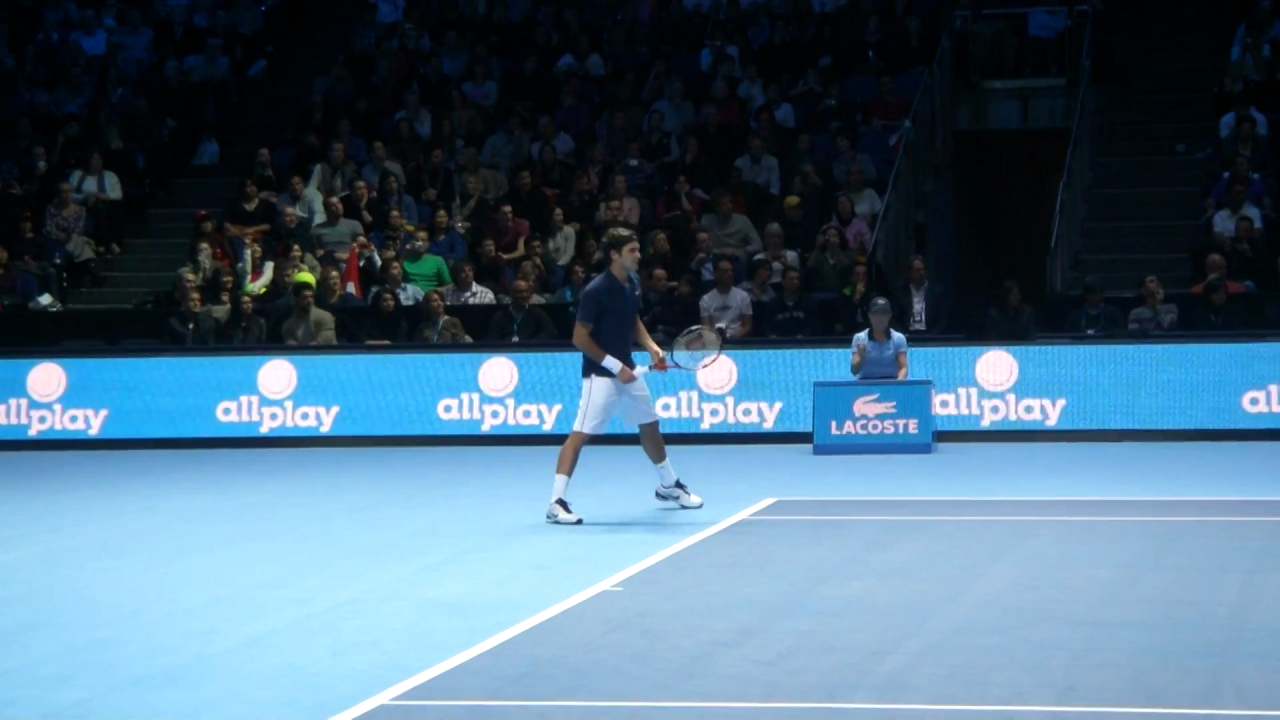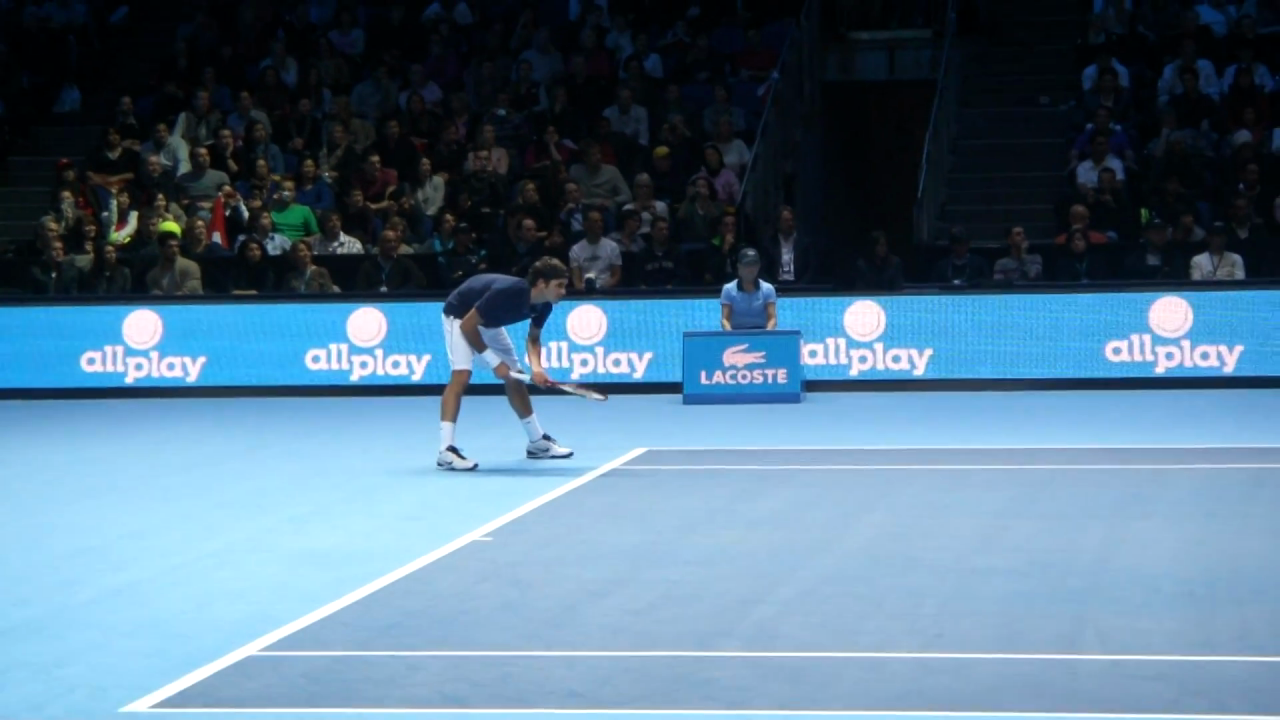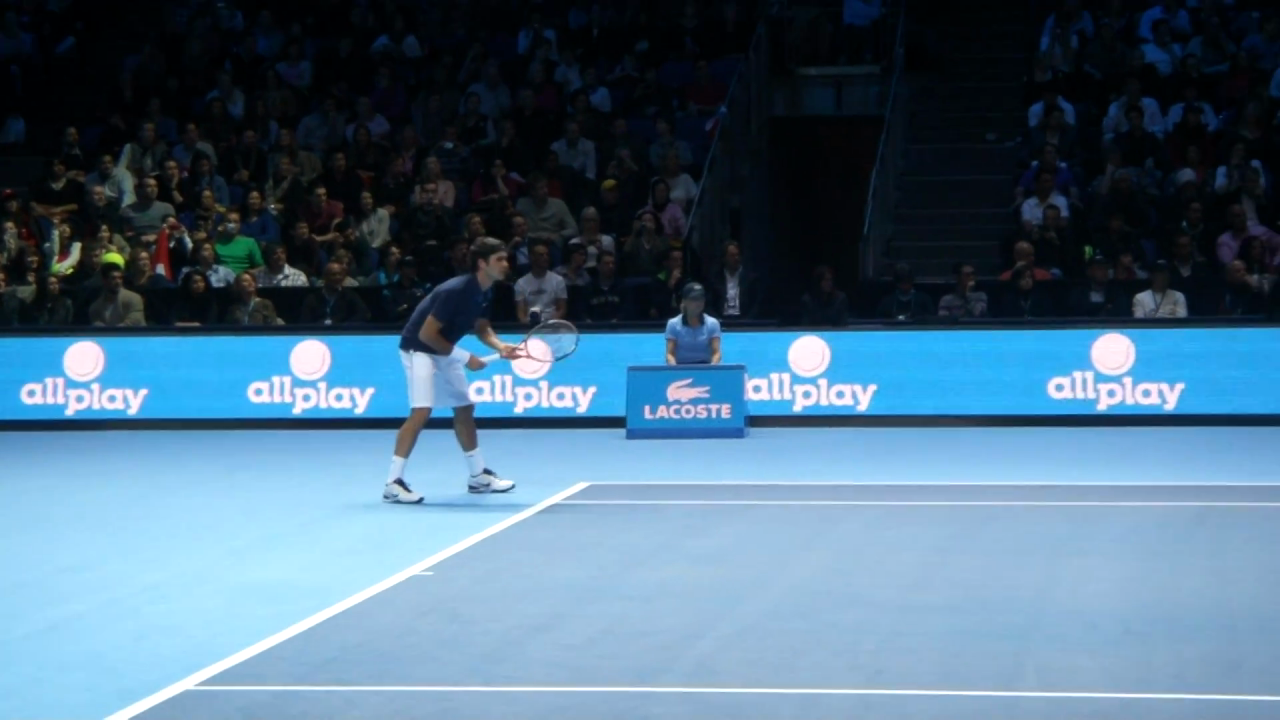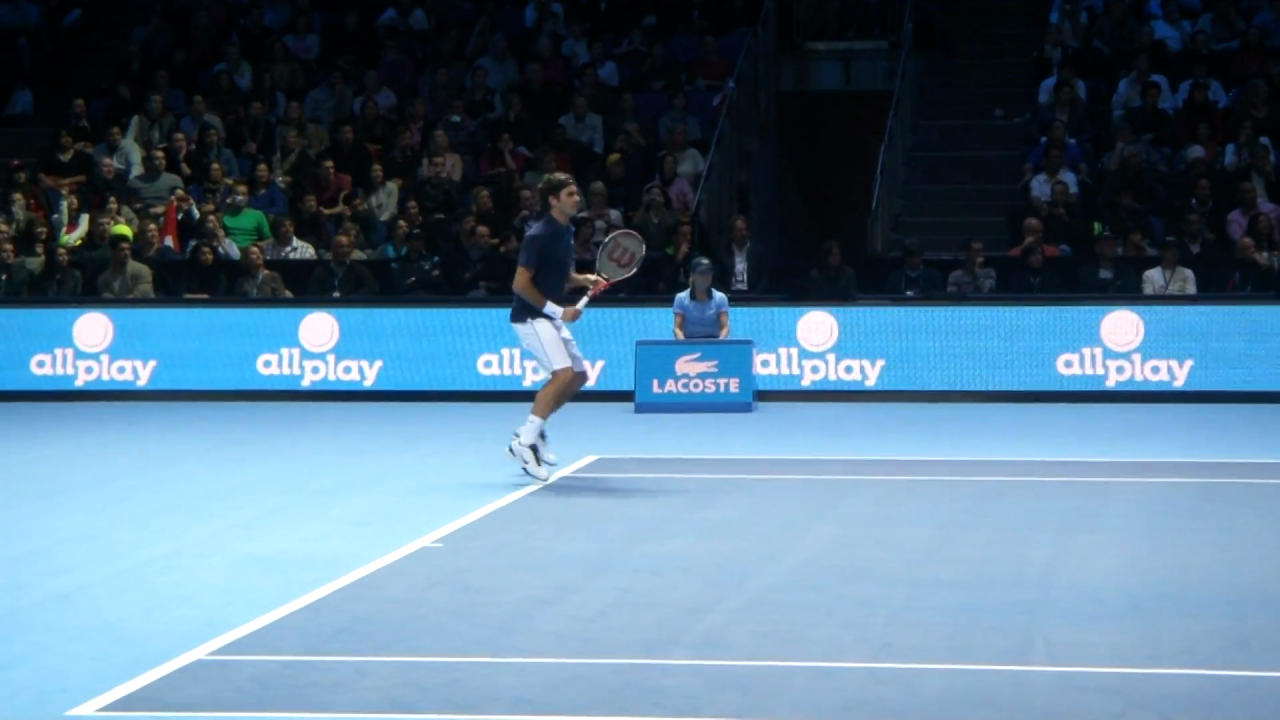
dt=1s
person 1, frame 1
left shoulder: (633, 282)
right shoulder: (596, 291)
right elbow: (580, 338)
left wrist: (652, 348)
right wrist: (614, 366)
left hip: (627, 370)
right hip: (601, 373)
left knee: (650, 425)
right knee: (581, 434)
left ankle: (669, 486)
right ankle: (557, 502)
person 1, frame 2
left shoulder: (543, 305)
right shoulder: (506, 292)
left elbow: (533, 339)
right elbow: (468, 325)
left wrist: (536, 369)
right wrist: (494, 362)
left hip: (489, 322)
right hip: (461, 316)
left knee: (514, 376)
right knee: (461, 375)
left ankle: (537, 441)
right ankle: (446, 451)
person 1, frame 3
left shoulder: (484, 292)
right shoulder: (456, 291)
left elbow: (481, 328)
right elbow: (426, 334)
left wrist: (501, 347)
right wrist: (464, 358)
left hip: (444, 349)
right hip: (419, 348)
left knee: (464, 409)
right knee: (421, 412)
left ankle: (479, 476)
right ankle: (393, 483)
person 1, frame 4
left shoulder: (566, 232)
right shoulder: (538, 235)
right elbow: (520, 285)
left wrist: (586, 279)
right wrist: (557, 310)
left hip: (549, 317)
right hip: (531, 317)
left knee: (579, 376)
right knee: (563, 375)
left ankle: (532, 434)
right ankle: (526, 442)
